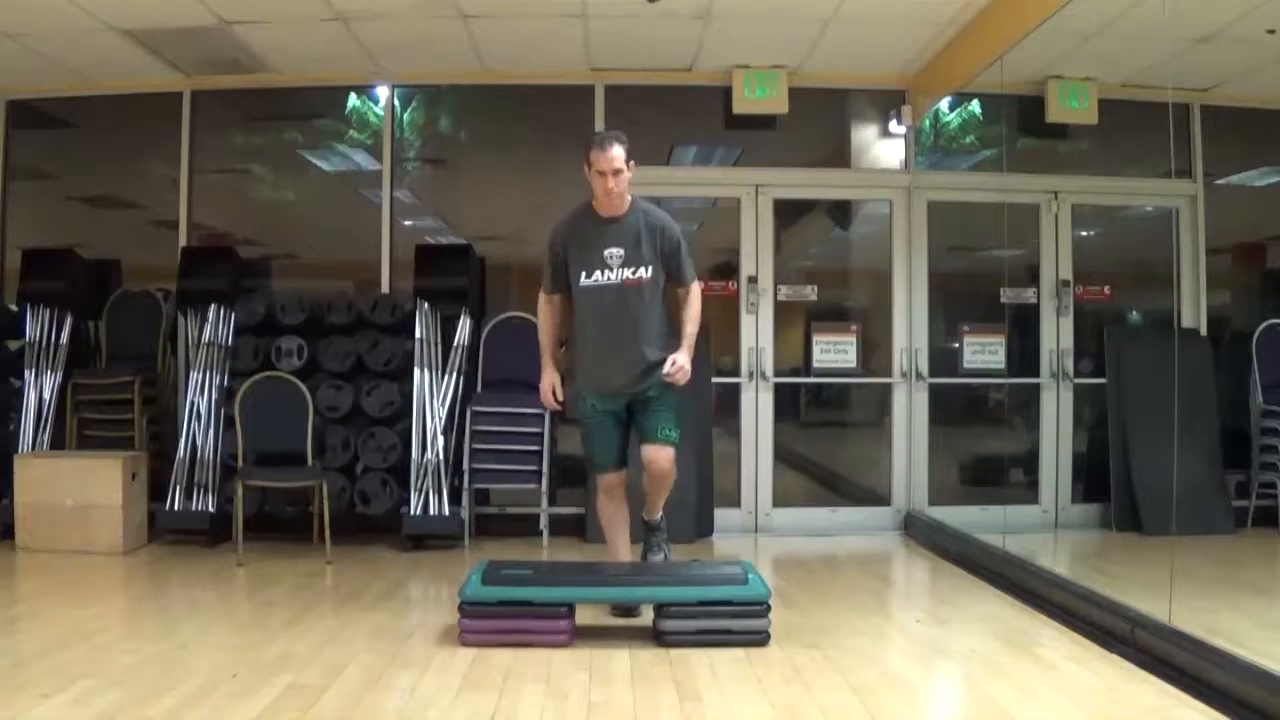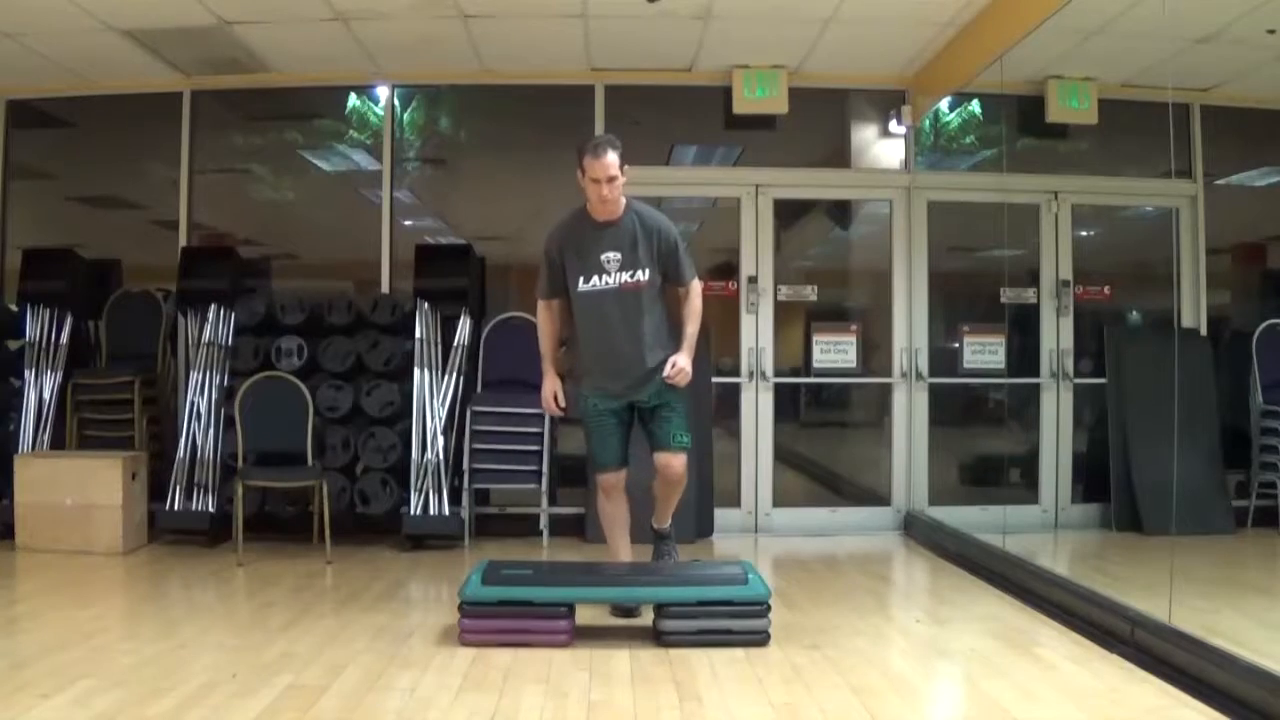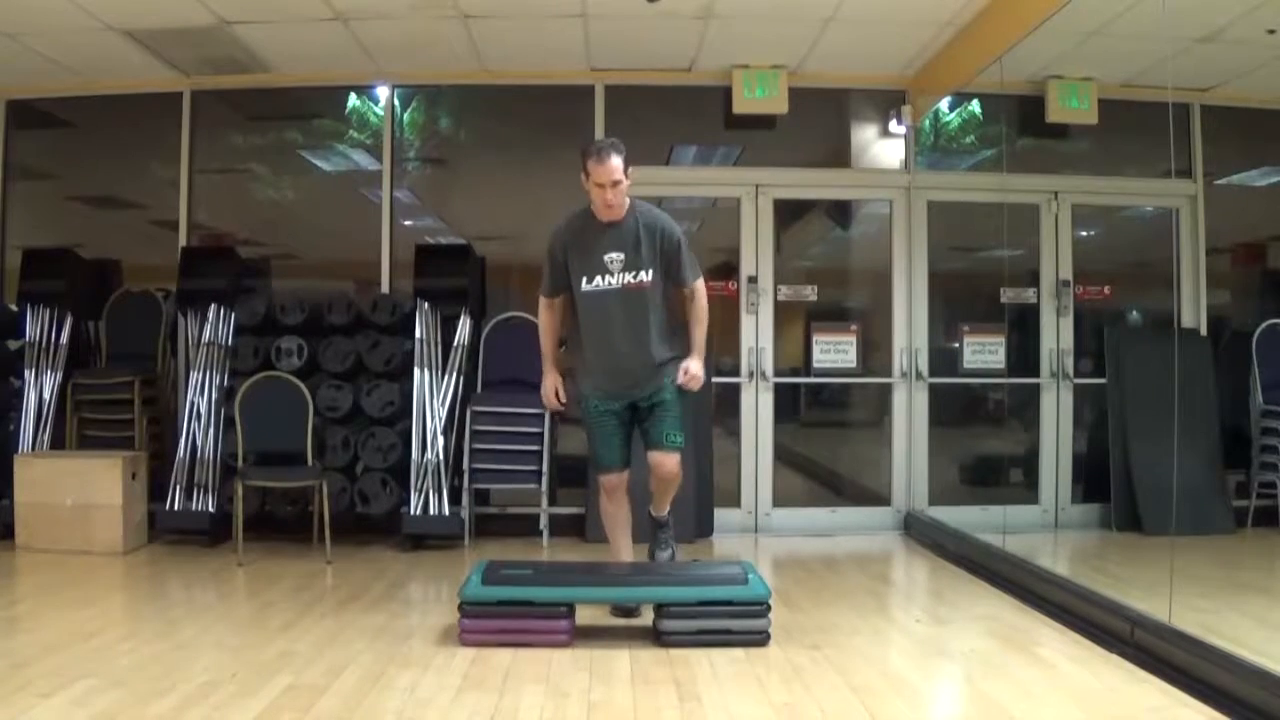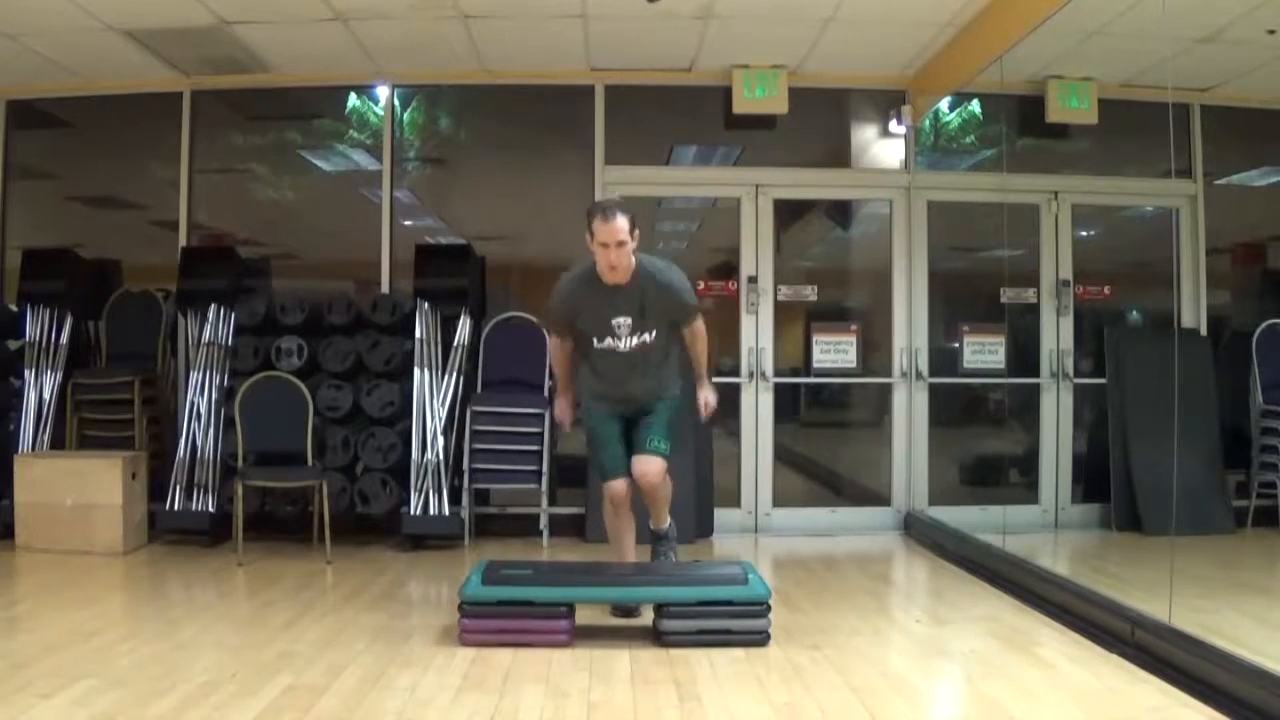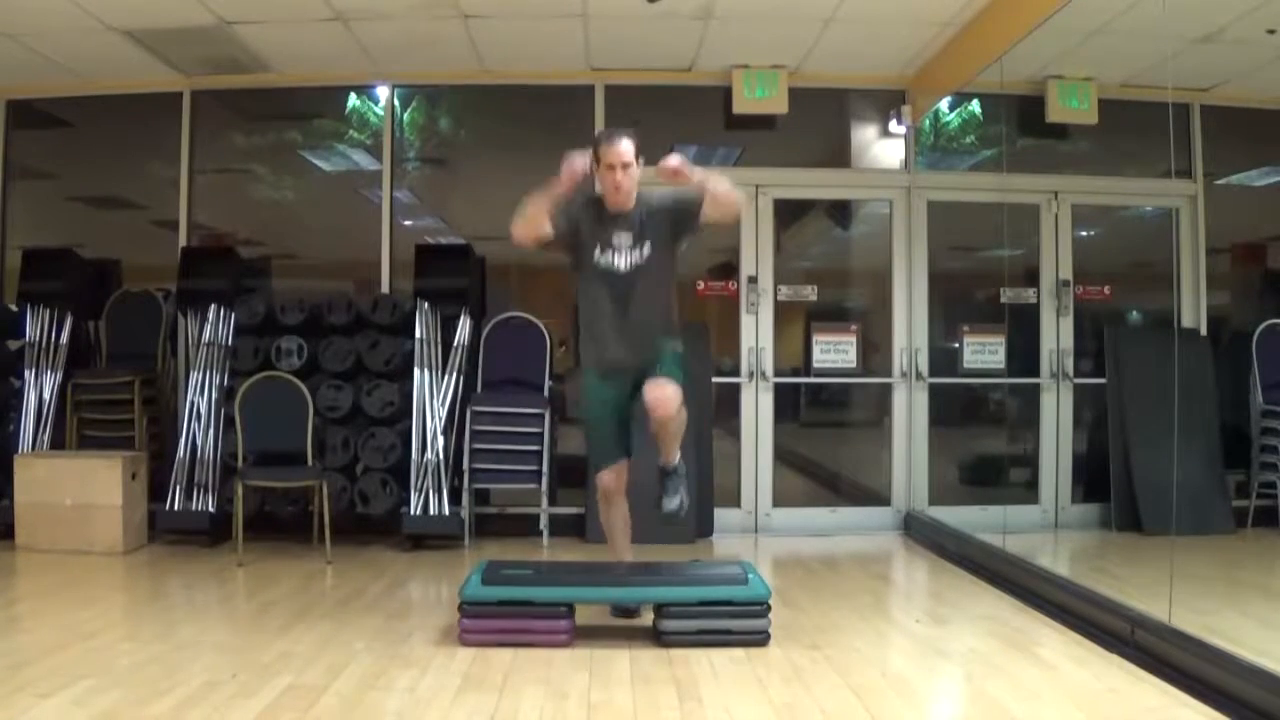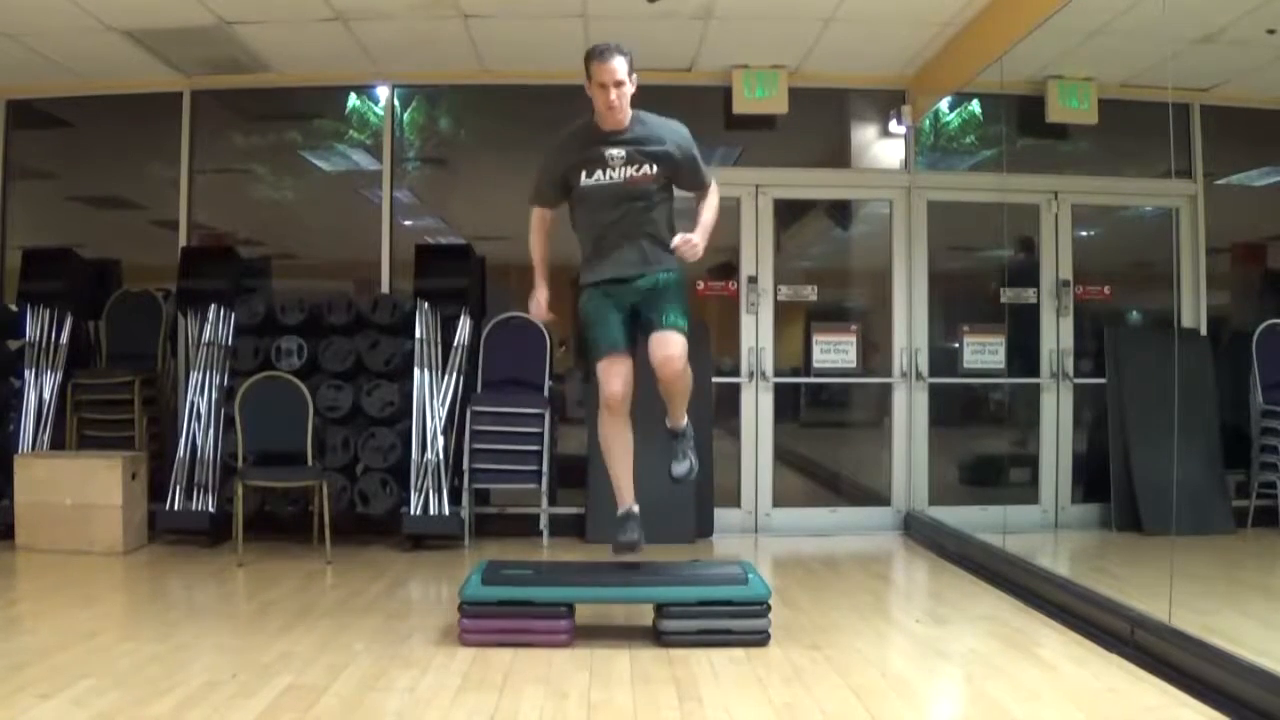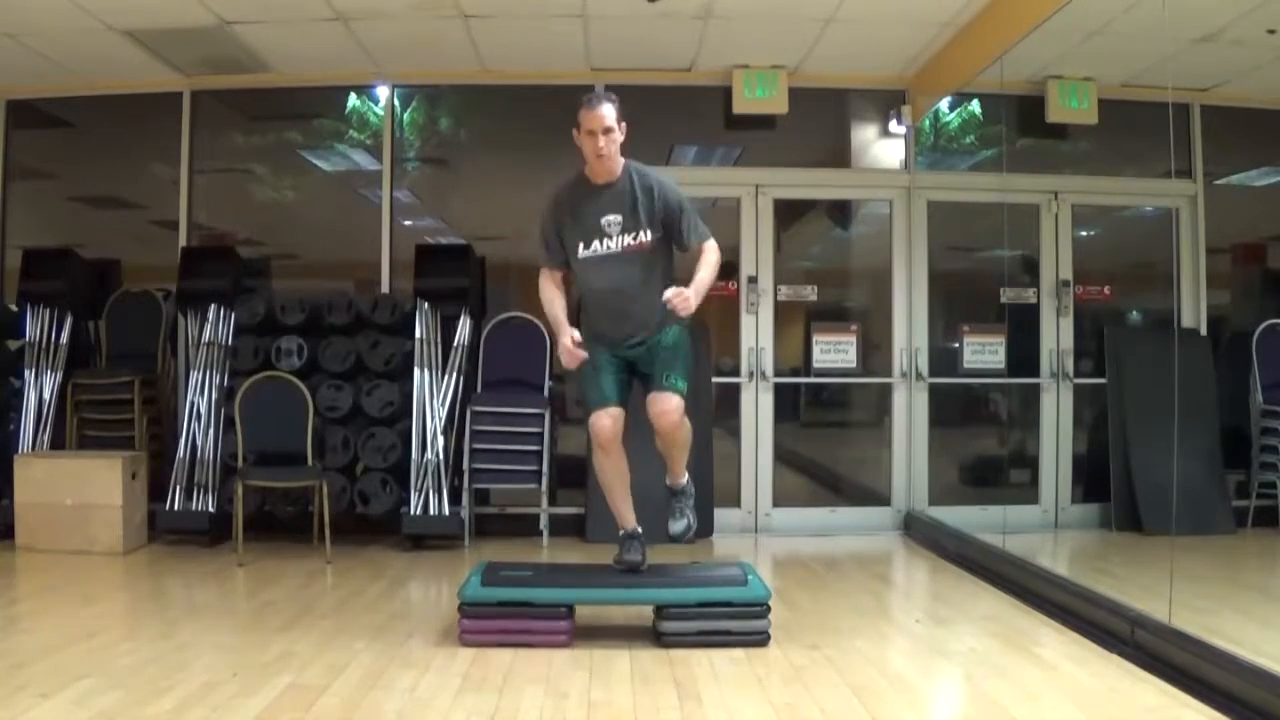
dt=0.3s
person 1, frame 1
left shoulder: (660, 225)
right shoulder: (567, 232)
left elbow: (690, 290)
right elbow: (551, 300)
left wrist: (685, 349)
right wrist: (548, 365)
left hip: (654, 371)
right hip: (596, 381)
left knee: (660, 461)
right knee: (609, 480)
left ankle: (654, 522)
person 1, frame 2
left shoulder: (655, 227)
right shoulder: (563, 238)
left elbow: (690, 289)
right elbow: (549, 306)
left wrist: (686, 349)
right wrist: (549, 372)
left hip: (657, 374)
right hip: (599, 383)
left knee: (673, 466)
right knee: (610, 481)
left ankle: (662, 529)
person 1, frame 3
left shoulder: (660, 228)
right shoulder: (566, 238)
left elbow: (694, 289)
right elbow: (550, 304)
left wrist: (695, 352)
right wrist: (549, 368)
left hip: (658, 372)
right hip: (599, 383)
left knee: (667, 466)
right knee: (611, 481)
left ankle: (661, 517)
person 1, frame 4
left shoulder: (666, 281)
right shoulder: (571, 290)
left elbow: (693, 324)
right elbow: (560, 341)
left wrist: (703, 382)
right wrist: (563, 392)
left hip: (657, 395)
right hip: (602, 403)
left knee: (649, 472)
right knee: (616, 492)
left ankle: (662, 530)
person 1, frame 5
left shoulder: (666, 210)
right shoulder: (578, 216)
left elbow: (731, 209)
right elbow: (522, 234)
left wrist: (691, 176)
right wrist: (561, 186)
left hip: (658, 349)
right hip: (602, 365)
left knee: (664, 403)
right knee: (609, 480)
left ankle: (670, 465)
person 1, frame 6
left shoulder: (670, 136)
right shoulder: (569, 147)
left elbow: (708, 190)
right elbow: (541, 212)
left wrist: (700, 233)
right wrist: (540, 284)
left hip: (658, 273)
right hip: (601, 284)
left knee: (670, 358)
right knee: (614, 392)
left ankle: (679, 427)
right ankle: (627, 510)
person 1, frame 7
left shoulder: (657, 189)
right shoulder: (563, 203)
left elbow: (707, 248)
right elbow: (550, 276)
left wrist: (695, 293)
right wrist: (562, 328)
left hip: (661, 330)
right hip: (600, 339)
left knee: (666, 413)
right knee: (604, 431)
left ankle: (679, 484)
right ankle: (630, 533)
